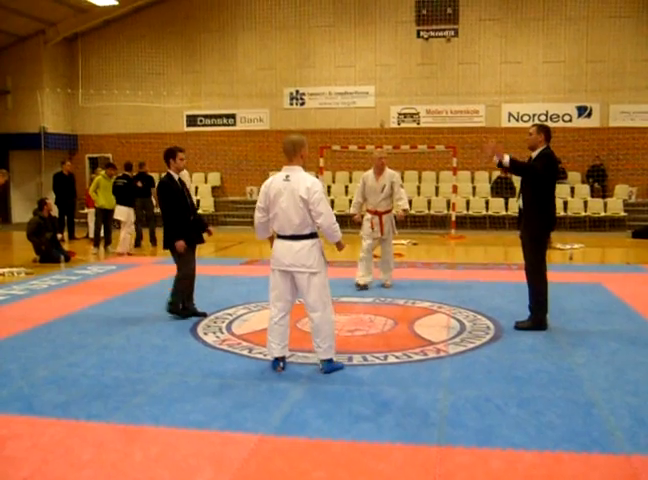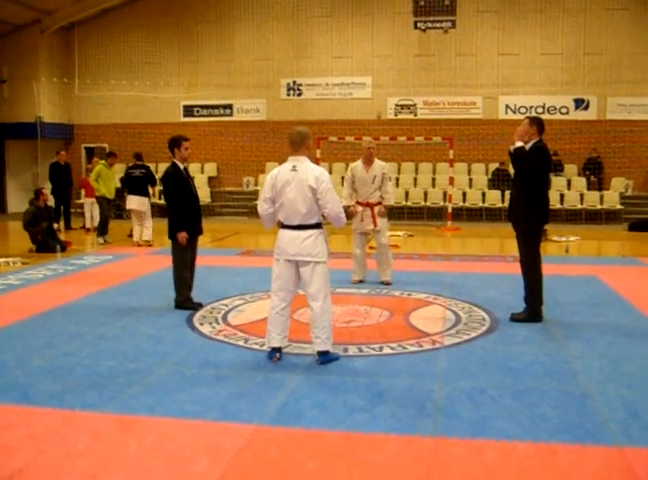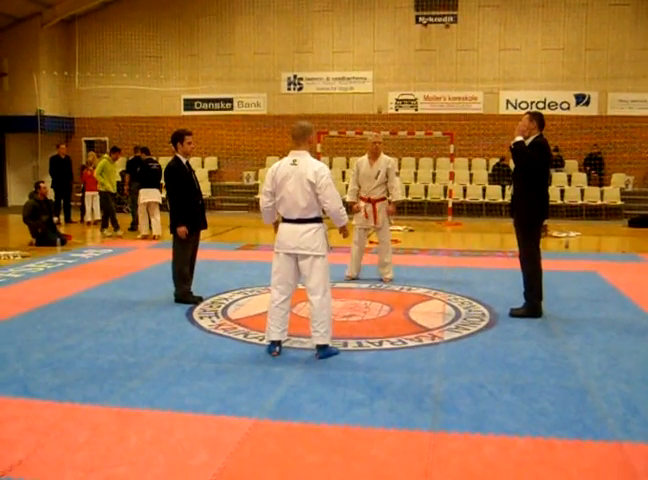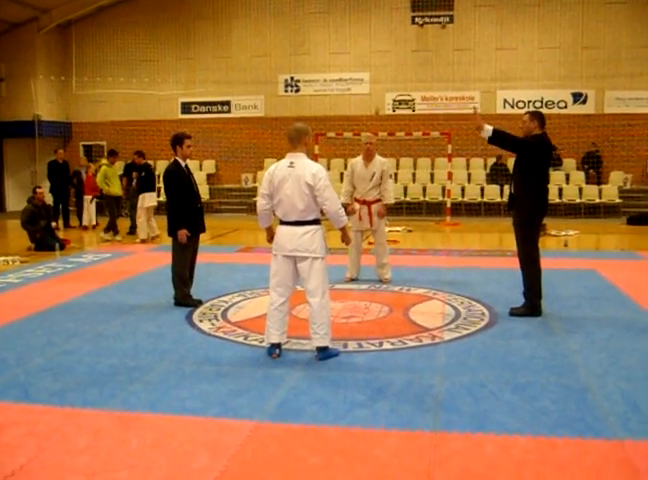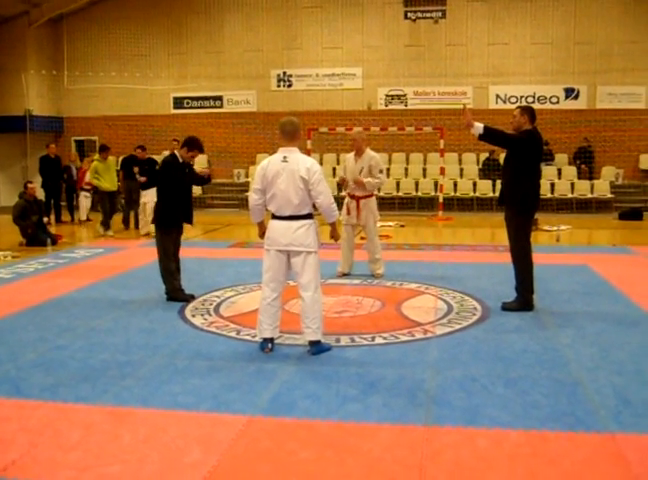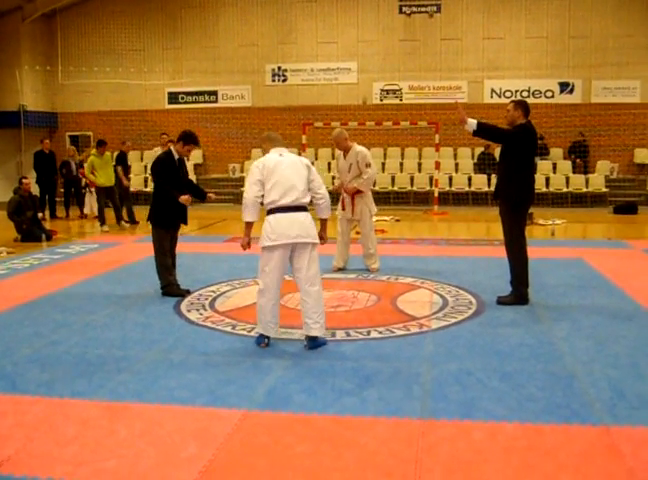
dt=0.5s
person 1, frame 1
left shoulder: (269, 184)
right shoulder: (311, 183)
left elbow: (260, 219)
right elbow: (325, 219)
left wrist: (269, 237)
right wrist: (338, 240)
left hip: (281, 250)
right hip: (307, 250)
left knee: (279, 307)
right knee: (319, 308)
left ankle: (278, 357)
right ankle: (326, 359)
person 1, frame 2
left shoulder: (275, 174)
right shoulder: (318, 173)
left elbow: (265, 210)
right elbow: (333, 209)
right wrist: (341, 222)
left hip: (285, 240)
right hip: (312, 240)
left knee: (280, 296)
right knee: (319, 297)
left ankle: (275, 348)
right ankle: (323, 350)
person 1, frame 3
left shoulder: (276, 168)
right shoulder: (318, 168)
left elbow: (266, 203)
right elbow: (332, 203)
left wrist: (274, 222)
right wrist: (343, 226)
left hip: (286, 233)
right hip: (311, 234)
left knee: (280, 289)
right knee: (318, 291)
left ankle: (275, 341)
right ankle: (322, 344)
person 1, frame 4
left shoulder: (273, 170)
right shoulder: (315, 170)
left elbow: (263, 205)
right elbow: (331, 205)
left wrist: (268, 229)
right wrist: (344, 230)
left hip: (284, 235)
right hip: (309, 236)
left knee: (279, 292)
right knee: (317, 292)
left ankle: (274, 344)
right ankle: (322, 346)
person 1, frame 5
left shoulder: (266, 165)
right shoulder: (309, 164)
left elbow: (255, 201)
right elbow: (324, 200)
left wrist: (260, 224)
right wrist: (334, 227)
left hip: (276, 230)
right hip: (303, 230)
left knee: (271, 287)
right knee: (309, 288)
left ankle: (267, 338)
right ankle: (314, 340)
person 1, frame 6
left shoulder: (261, 163)
right shoulder: (303, 162)
left elbow: (252, 198)
right elbow: (321, 196)
left wrist: (247, 233)
right wrist: (324, 228)
left hip: (276, 224)
right hip: (303, 222)
left knee: (269, 283)
right knee: (310, 282)
left ankle: (265, 334)
right ankle: (313, 335)
person 2, frame 1
left shoulder: (547, 157)
right shoulder: (539, 157)
left elbow: (530, 171)
right elbow: (522, 171)
left wrist: (503, 158)
right wrist: (499, 157)
left hip: (539, 222)
right hip: (533, 220)
left knee: (536, 270)
right knee: (534, 269)
left ankle: (538, 318)
right ankle: (538, 316)
person 2, frame 2
left shoulder: (539, 149)
right shoulder: (531, 150)
left elbow: (525, 167)
right elbow: (519, 166)
left wrist: (519, 144)
right wrist: (516, 146)
left hip: (531, 214)
right hip: (526, 212)
left knee: (530, 261)
right knee: (529, 261)
left ankle: (534, 310)
right ankle: (533, 308)
person 2, frame 3
left shoulder: (539, 145)
right shoulder: (533, 145)
left elbow: (525, 162)
right elbow: (520, 162)
left wrist: (519, 139)
right wrist: (517, 142)
left hip: (531, 209)
right hip: (527, 207)
left knee: (530, 256)
right knee: (528, 256)
left ankle: (533, 306)
right ankle: (532, 303)
person 2, frame 4
left shoulder: (540, 143)
right shoulder: (535, 143)
left elbow: (514, 142)
right elbow: (514, 144)
left wrist: (485, 129)
right wrist: (486, 130)
left hip: (530, 206)
right hip: (527, 204)
left knee: (529, 255)
right knee: (528, 254)
left ankle: (533, 305)
right ankle: (533, 302)
person 2, frame 5
left shoulder: (530, 137)
right shoulder: (525, 138)
left elbow: (505, 139)
right elbow: (506, 141)
left wrist: (475, 126)
right wrist: (475, 126)
left hip: (522, 201)
right hip: (519, 200)
left knee: (520, 249)
right knee: (520, 249)
left ankle: (525, 299)
right ankle: (524, 296)
person 2, frame 6
left shoulder: (525, 131)
right shoulder: (520, 132)
left elbow: (500, 134)
right elbow: (500, 136)
left wrist: (468, 122)
right wrist: (469, 122)
left hip: (516, 195)
right hip: (514, 194)
left knee: (515, 244)
right knee: (515, 243)
left ankle: (519, 293)
right ankle: (519, 291)
person 3, frame 1
left shoulder: (180, 182)
right shoulder: (165, 184)
right elbow: (168, 214)
left wrist: (203, 226)
right wrist: (176, 238)
left hip: (189, 234)
right hip: (178, 236)
left knee: (190, 272)
right knee: (185, 272)
left ankle: (188, 306)
right ankle: (174, 304)
person 3, frame 2
left shoulder: (183, 171)
right shoulder: (171, 173)
right elbow: (173, 204)
left wrist: (196, 224)
right wrist: (180, 229)
left hip: (191, 225)
right hip: (182, 228)
left knee: (189, 264)
right knee: (182, 265)
left ankle: (187, 297)
right ankle: (182, 299)
person 3, frame 3
left shoulder: (186, 165)
right shoulder: (173, 168)
right elbow: (174, 199)
left wrist: (199, 218)
right wrist: (179, 224)
left hip: (193, 220)
right hip: (183, 222)
left knee: (190, 259)
right knee: (182, 259)
left ankle: (186, 291)
right ankle: (182, 293)
person 3, frame 4
left shoulder: (185, 168)
right shoulder: (172, 171)
right elbow: (174, 202)
left wrist: (197, 223)
right wrist: (179, 227)
left hip: (192, 224)
right hip: (183, 226)
left knee: (190, 262)
right knee: (181, 262)
left ankle: (185, 294)
right ankle: (181, 296)
person 3, frame 5
left shoulder: (185, 164)
right shoulder: (167, 163)
left elbow: (196, 180)
right elbow: (178, 183)
left wrist: (204, 175)
right wrist: (196, 174)
left hip: (177, 216)
right hip: (166, 216)
left knee: (174, 255)
right knee: (167, 255)
left ankle: (175, 289)
right ankle: (173, 291)
person 3, frame 6
left shoulder: (180, 161)
right shoulder: (162, 160)
left elbow: (186, 183)
right elbow: (161, 187)
left wrist: (204, 195)
right wrist: (178, 197)
left hip: (174, 214)
right hip: (162, 214)
left knee: (170, 251)
right knee: (163, 251)
left ankle: (171, 284)
right ankle: (168, 285)
person 4, frame 1
left shoulder: (393, 175)
right shoulder: (366, 176)
left elbow: (400, 194)
right elbow: (359, 196)
left wrist: (402, 209)
right wrist: (356, 212)
left hip: (386, 217)
right hip: (370, 217)
left knee: (387, 251)
right knee: (366, 249)
left ankle: (386, 279)
right ankle: (363, 280)
person 4, frame 2
left shoulder: (382, 166)
right shoulder: (353, 167)
left elbow: (386, 188)
right elbow: (348, 188)
left wrist: (385, 206)
right wrist: (349, 205)
left hip: (377, 209)
right hip: (360, 210)
left knee: (383, 243)
right knee: (359, 245)
left ankle: (385, 276)
right ankle: (358, 275)
person 4, frame 3
left shoulder: (388, 162)
right shoulder: (360, 162)
left elbow: (394, 183)
right elbow: (353, 184)
left wrist: (393, 203)
right wrist: (353, 202)
left hip: (381, 205)
right hip: (363, 205)
left knee: (384, 241)
right knee: (358, 240)
left ankle: (386, 273)
right ankle: (353, 272)
person 4, frame 4
left shoulder: (383, 163)
right shoulder: (354, 163)
left elbow: (387, 186)
right elbow: (348, 185)
left wrist: (384, 205)
right wrist: (347, 204)
left hip: (375, 207)
right hip: (358, 207)
left knee: (381, 242)
right knee: (355, 242)
left ankle: (384, 274)
right ankle: (352, 273)
person 4, frame 5
left shoulder: (373, 157)
right shoulder: (348, 158)
left elbow: (380, 179)
left wrist: (363, 182)
right wrist: (342, 180)
left hip: (366, 202)
right hip: (350, 201)
left knee: (372, 237)
right knee: (347, 237)
left ankle: (377, 268)
right ankle: (344, 268)
person 4, frame 6
left shoulder: (361, 152)
right shoulder: (340, 155)
left elbow: (370, 174)
left wrist: (356, 187)
right wrist: (338, 184)
left hip: (361, 197)
right hip: (346, 197)
left knee: (367, 232)
right knee: (342, 232)
left ankle: (372, 263)
right ankle: (339, 262)
